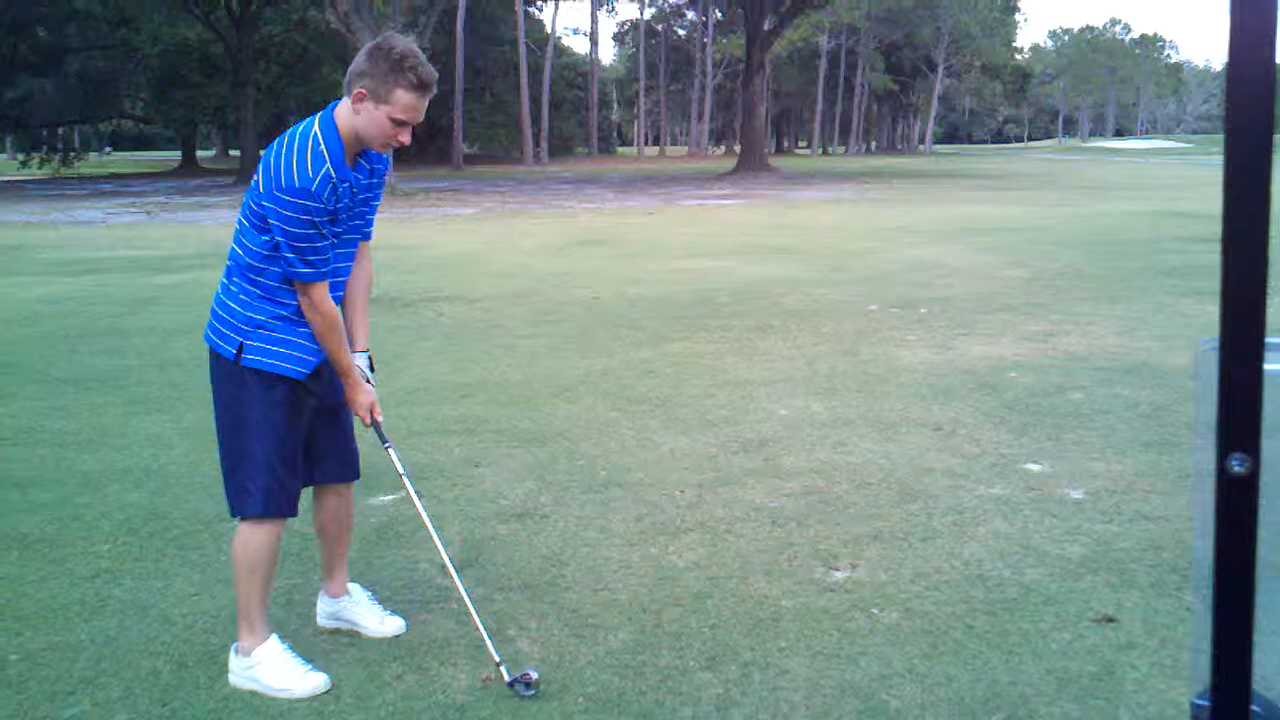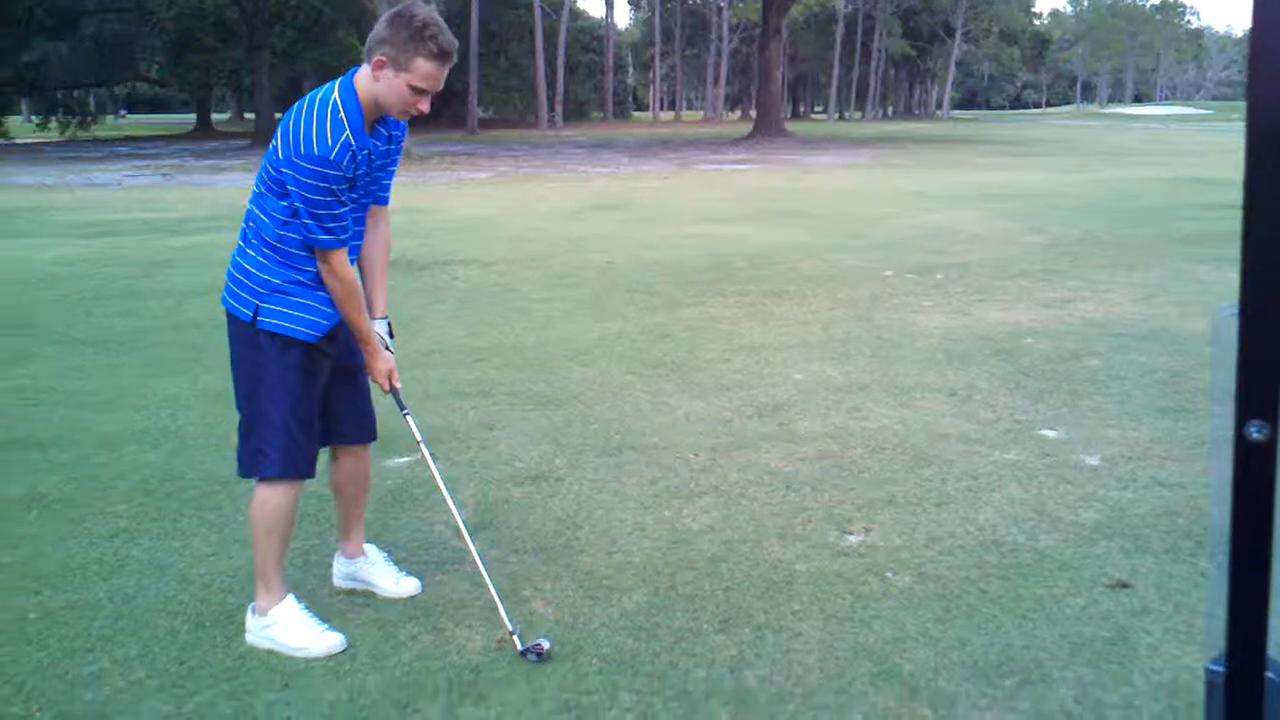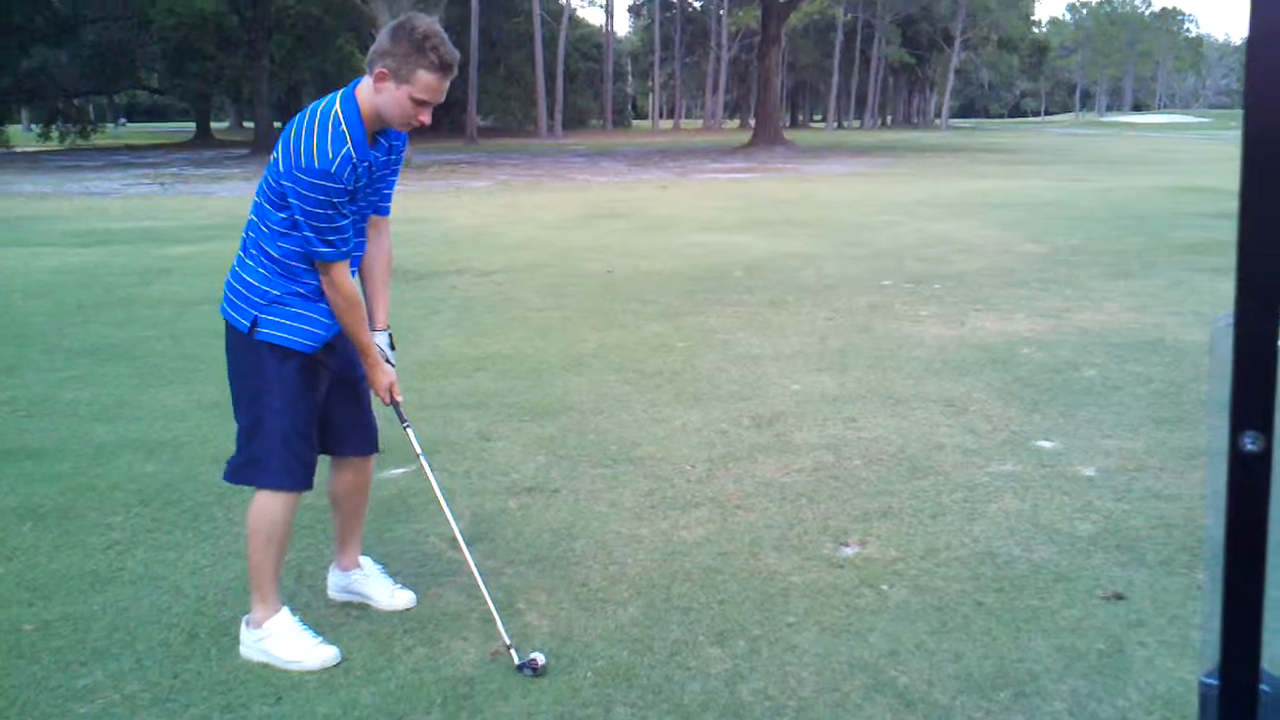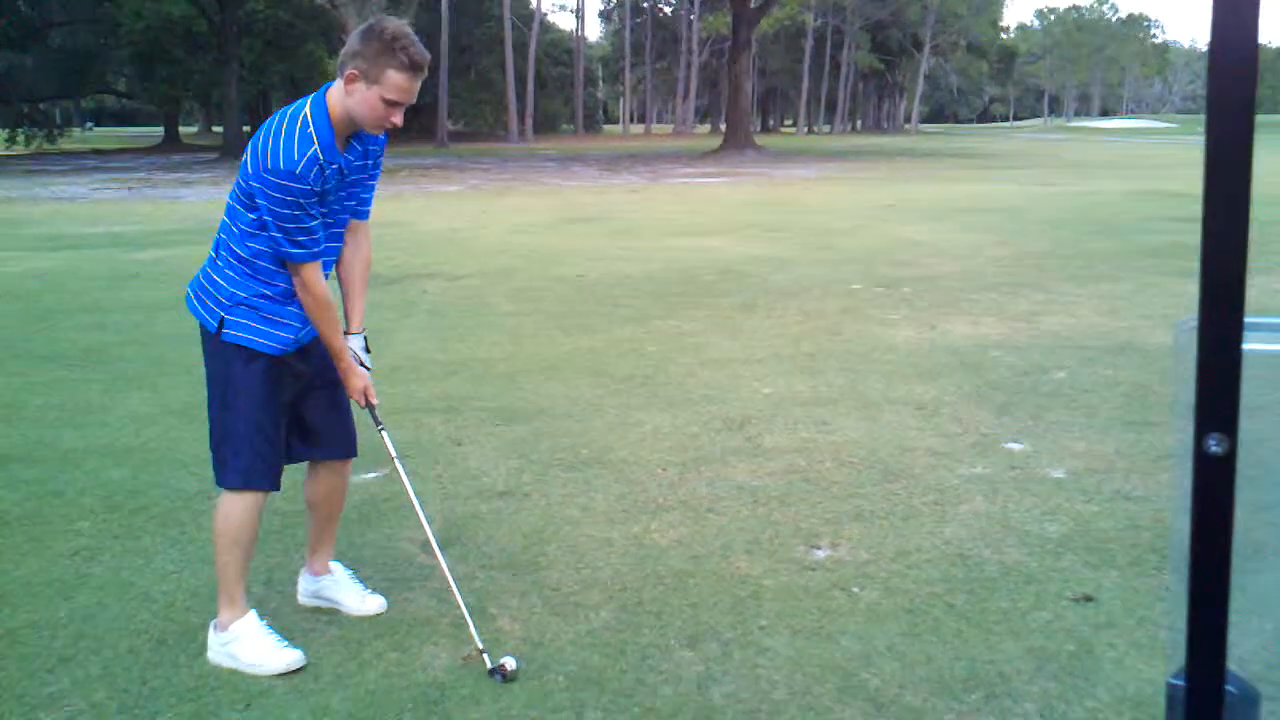
dt=0.3s
person 1, frame 1
left shoulder: (371, 157)
right shoulder: (299, 172)
right elbow: (314, 296)
left wrist: (361, 356)
right wrist: (351, 379)
left hip: (315, 346)
right hip: (260, 349)
left knee: (336, 474)
right knee: (267, 499)
left ankle: (337, 595)
right ankle: (251, 649)
person 1, frame 2
left shoulder: (388, 122)
right shoulder: (320, 138)
right elbow: (333, 261)
left wrist: (380, 321)
right wrist: (370, 347)
left hip: (330, 307)
right hip: (276, 310)
left knee: (353, 436)
right knee: (284, 460)
left ankle: (353, 556)
right ankle: (269, 607)
person 1, frame 3
left shoulder: (388, 133)
right shoulder: (321, 151)
right elbow: (335, 275)
left wrist: (381, 332)
right wrist: (372, 361)
left hip: (329, 318)
right hip: (273, 319)
left knee: (355, 446)
right knee: (282, 471)
left ankle: (348, 567)
right ankle: (262, 620)
person 1, frame 4
left shoulder: (365, 138)
right shoulder: (290, 153)
left elbow: (355, 236)
right elbow: (307, 276)
left wrist: (356, 335)
right wrist: (346, 364)
left hip: (303, 322)
right hip: (246, 322)
left knee: (334, 448)
right knee: (251, 472)
left ankle: (319, 572)
right ankle: (230, 623)
